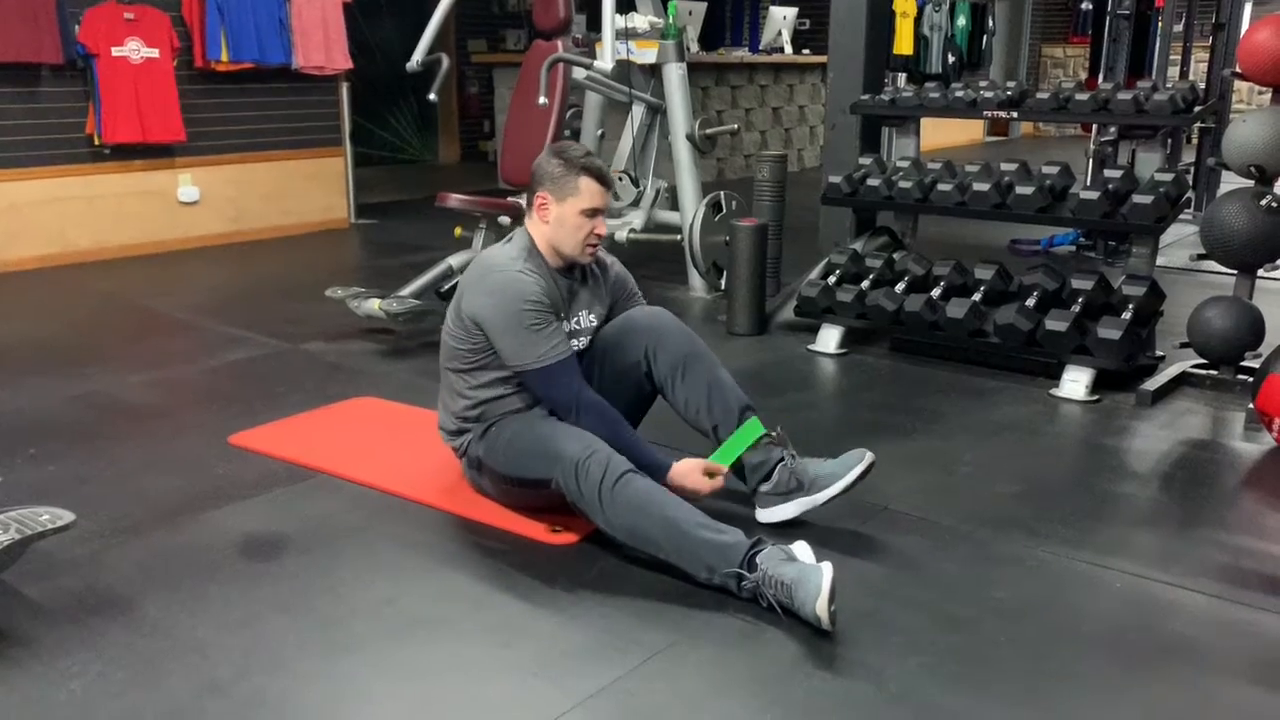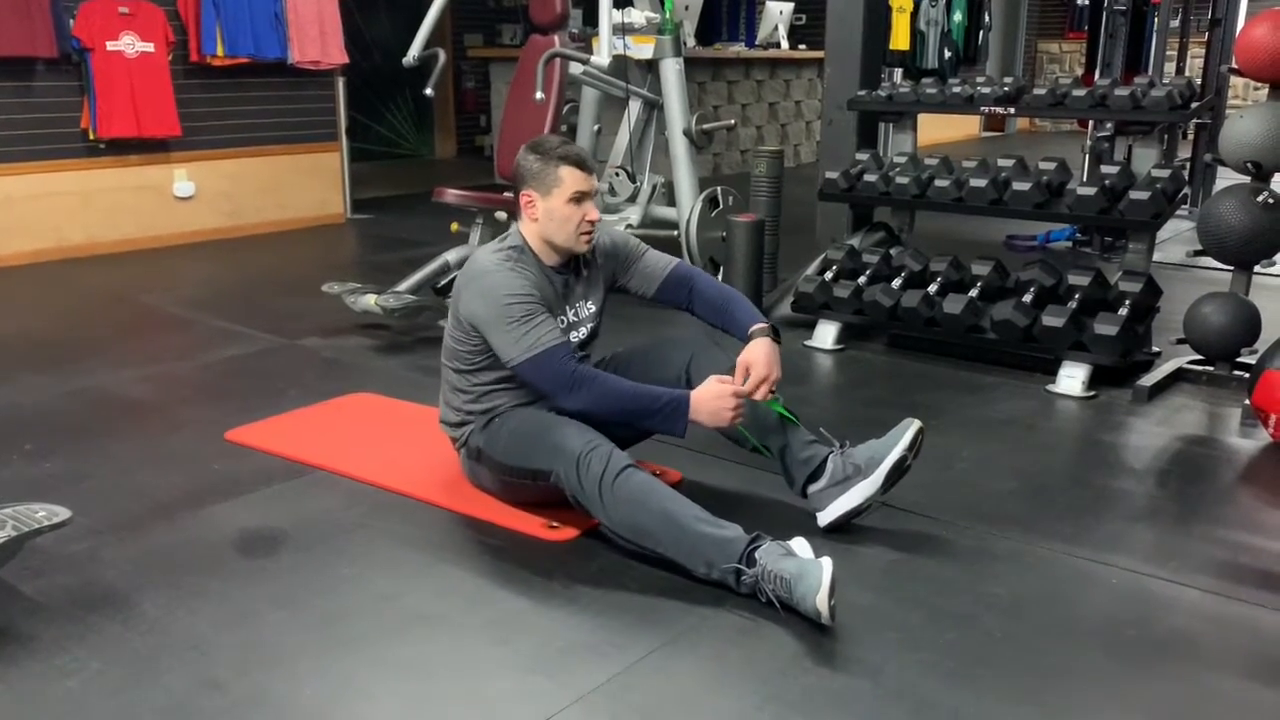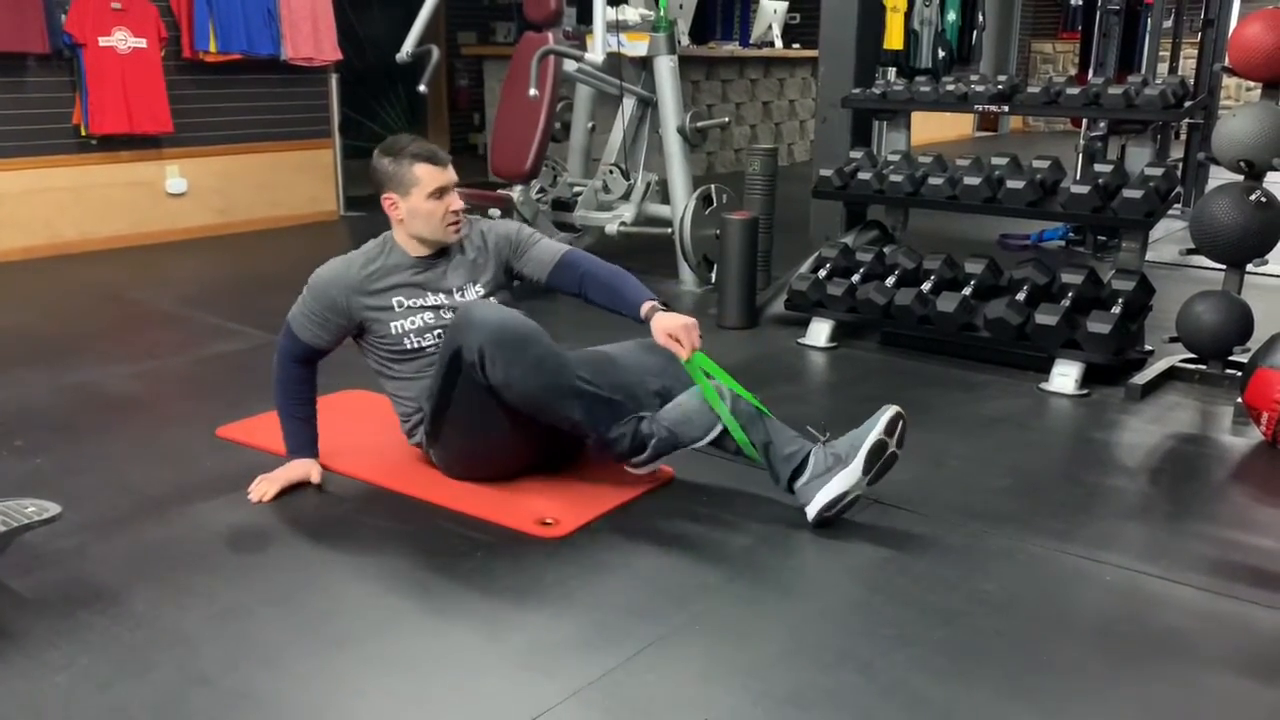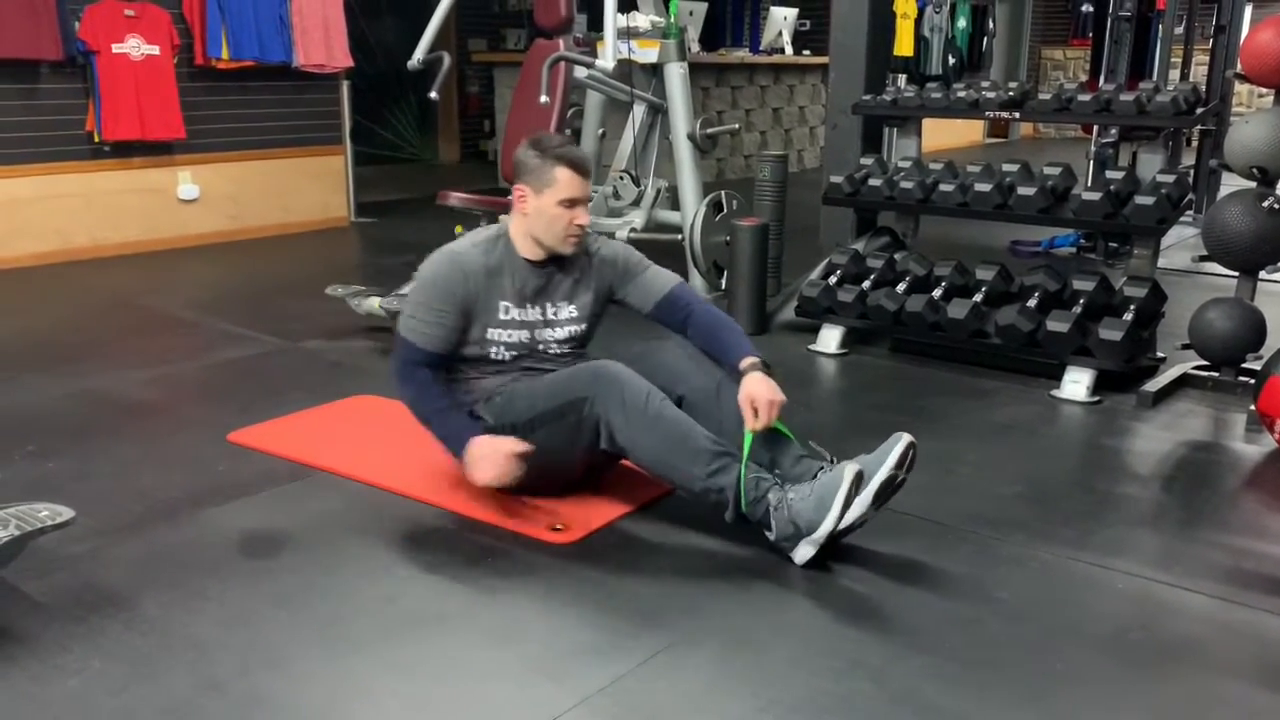
dt=1s
person 1, frame 1
left shoulder: (599, 269)
right shoulder: (507, 283)
left elbow: (659, 349)
right elbow: (573, 403)
left wrist: (743, 428)
right wrist: (667, 471)
right hip: (499, 434)
left knee: (655, 327)
right knee: (588, 461)
left ankle: (772, 473)
right ankle: (760, 570)
person 1, frame 2
left shoulder: (600, 247)
right shoulder: (497, 280)
left elbow: (691, 285)
right elbow: (569, 386)
left wrist: (760, 333)
right wrist: (688, 407)
left hip: (572, 398)
right hip: (499, 426)
left knee: (695, 353)
right knee: (588, 457)
left ankle: (824, 474)
right ankle: (757, 565)
person 1, frame 3
left shoulder: (494, 239)
right shoulder: (345, 281)
left elbow: (578, 271)
right elbow: (295, 357)
left wrist: (652, 310)
right wrist: (302, 453)
left hip: (536, 414)
right hip: (463, 438)
left knee: (664, 361)
right knee: (484, 321)
left ankle: (809, 470)
right ankle: (634, 439)
person 1, frame 4
left shoulder: (602, 259)
right shoulder: (458, 270)
left elbow: (687, 309)
right elbow: (415, 371)
left wrist: (749, 367)
right wrist: (470, 444)
left hip: (576, 416)
right hip: (501, 438)
left knee: (680, 362)
right knee: (607, 383)
left ankle: (811, 476)
right ankle: (776, 511)
